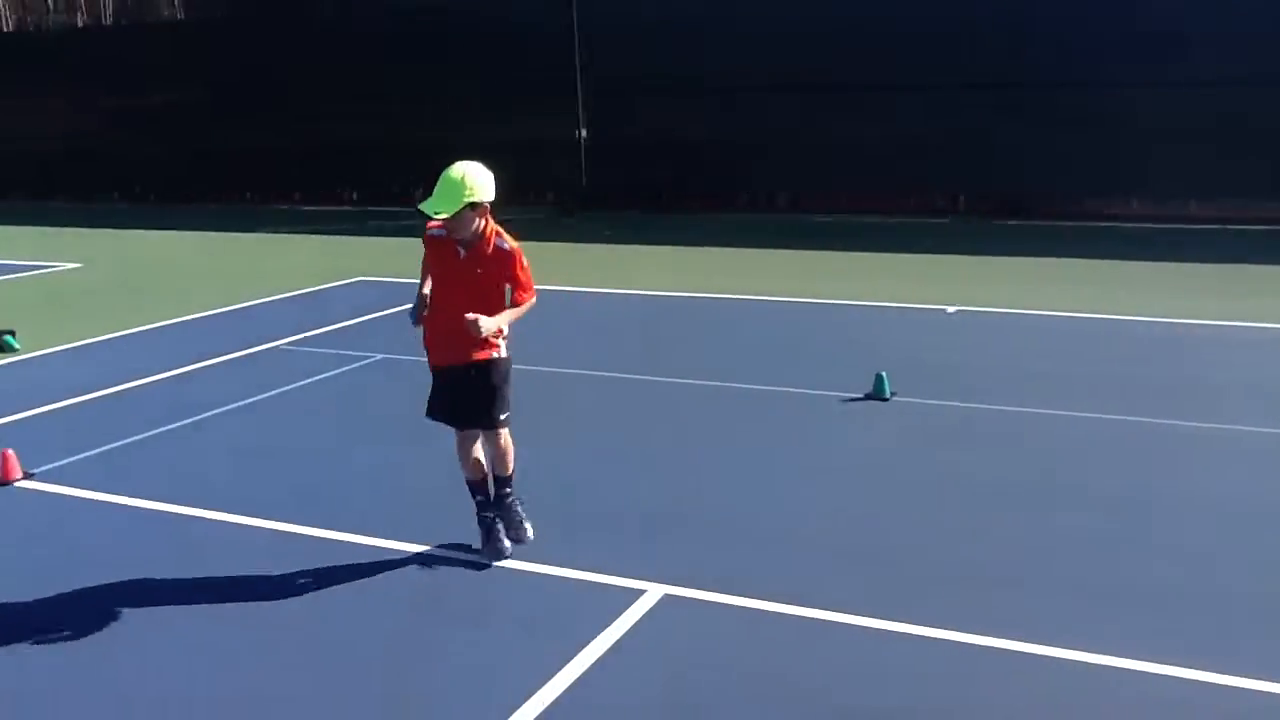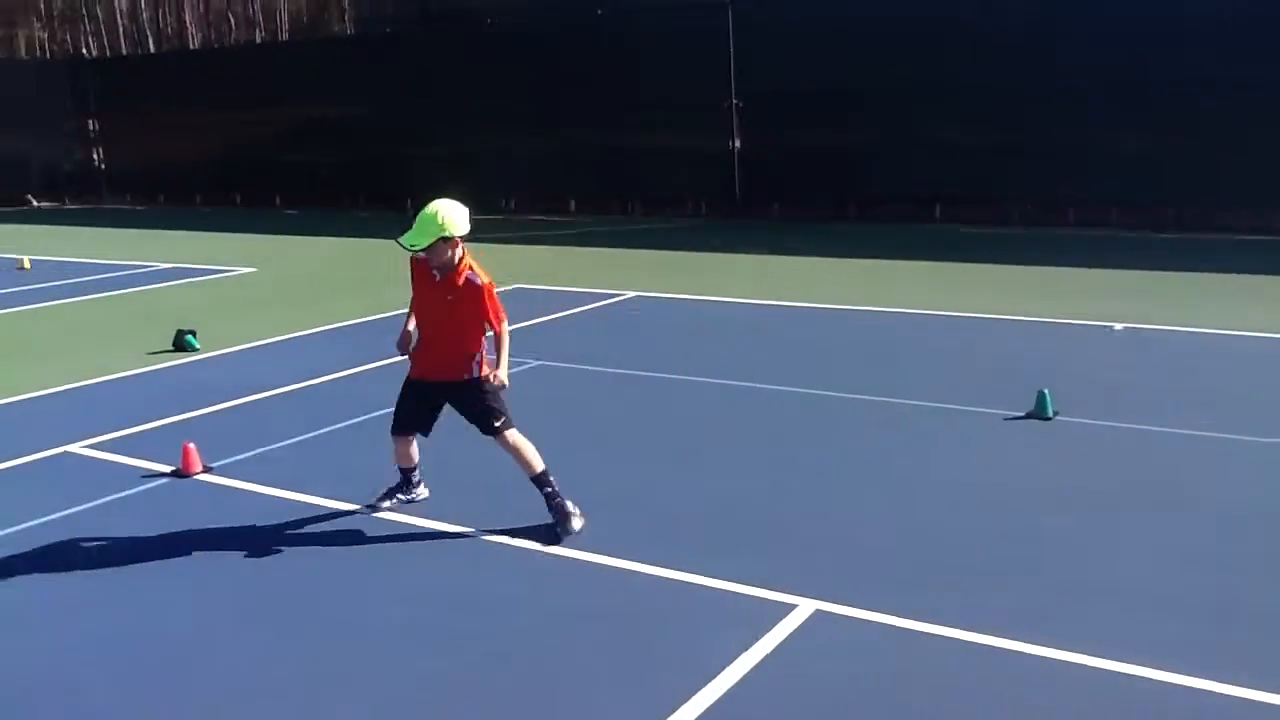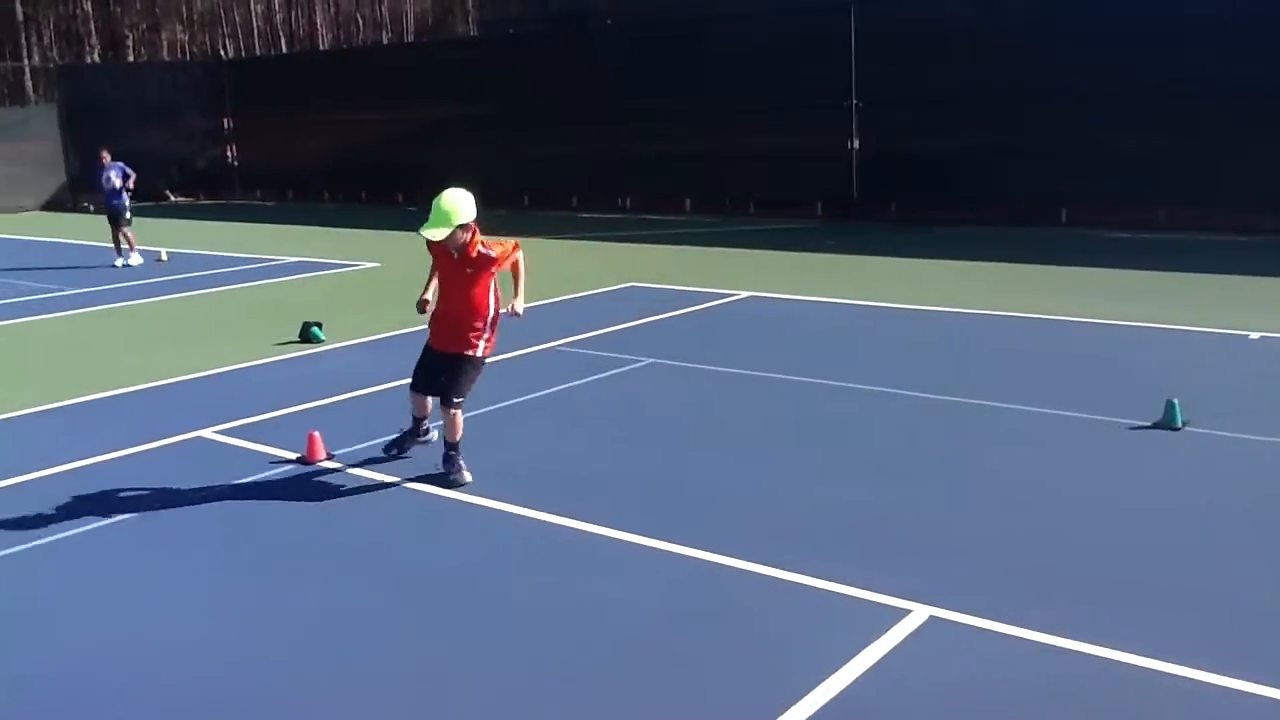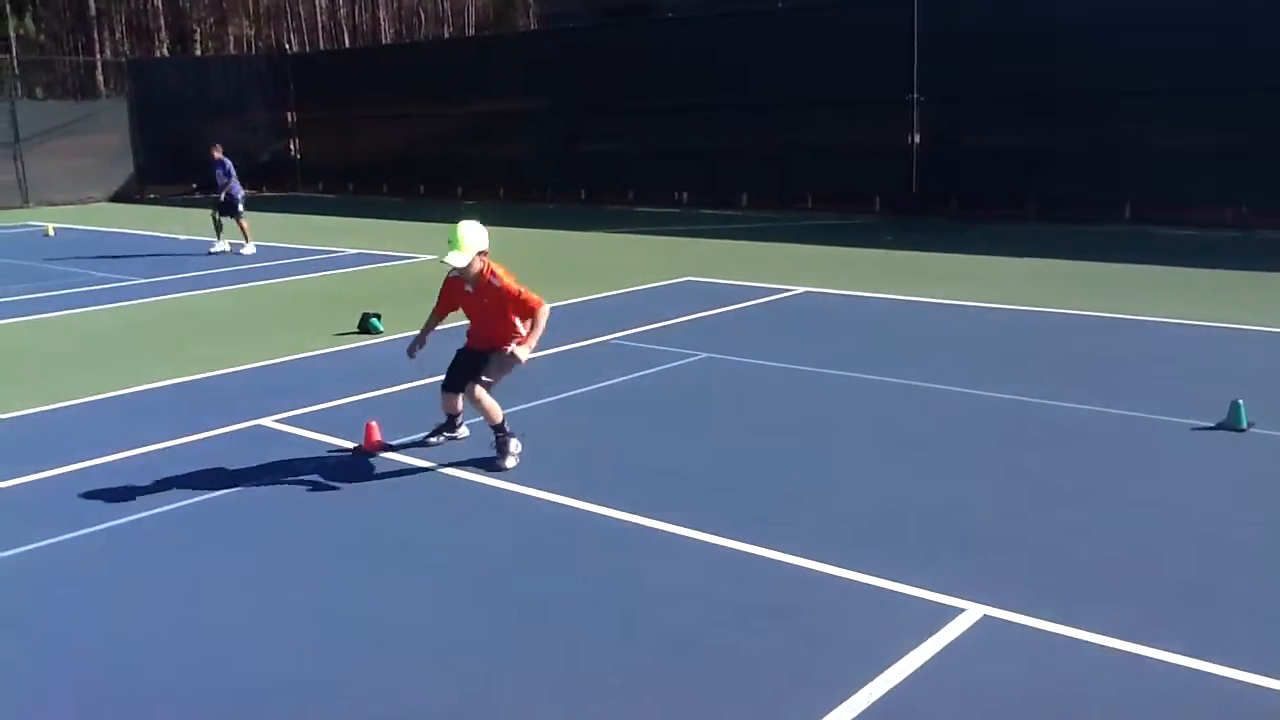
dt=0.3s
person 1, frame 1
left shoulder: (505, 250)
right shoulder: (435, 236)
left elbow: (526, 297)
left wrist: (496, 324)
right wrist: (421, 297)
left hip: (486, 350)
right hip: (445, 351)
left knee: (496, 428)
right knee: (467, 433)
left ankle: (507, 499)
right ankle: (484, 506)
person 1, frame 2
left shoulder: (476, 284)
right shoulder: (420, 262)
left elbow: (500, 327)
left wrist: (501, 368)
right wrist: (408, 326)
left hip: (467, 370)
right hip: (425, 367)
left knee: (505, 435)
right knee: (401, 435)
left ankle: (554, 497)
right ankle: (411, 485)
person 1, frame 3
left shoulder: (488, 255)
right shoulder: (438, 246)
left elbow: (517, 253)
left wrist: (518, 297)
right wrist: (426, 293)
left hip: (472, 342)
right hip: (441, 335)
left knee: (451, 406)
right knee: (418, 391)
left ankle: (452, 457)
right ankle: (420, 431)
person 1, frame 4
left shoulder: (503, 285)
right shoulder: (454, 280)
left elbow: (542, 309)
right elbow: (441, 309)
left wrist: (528, 345)
right wrist: (422, 336)
left hip: (508, 345)
right hip: (479, 341)
left knee: (477, 391)
right knee: (449, 391)
left ankle: (506, 440)
right ankle: (454, 426)
